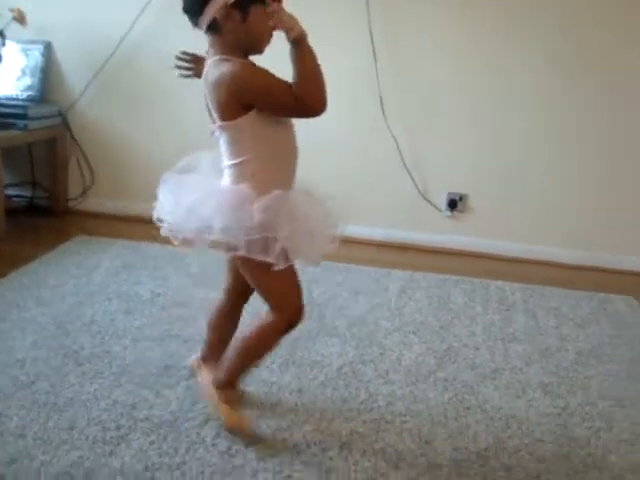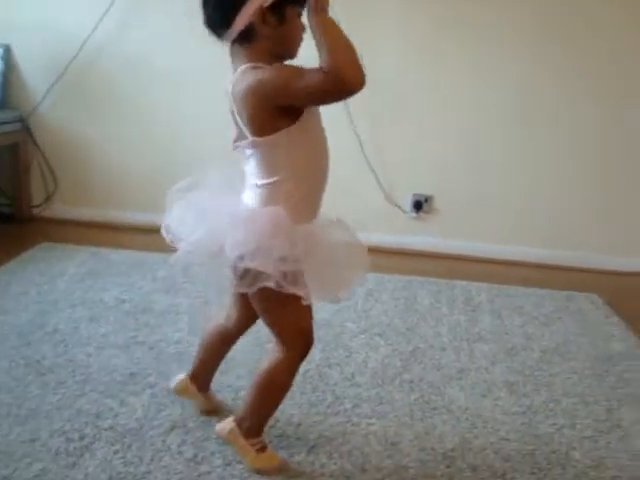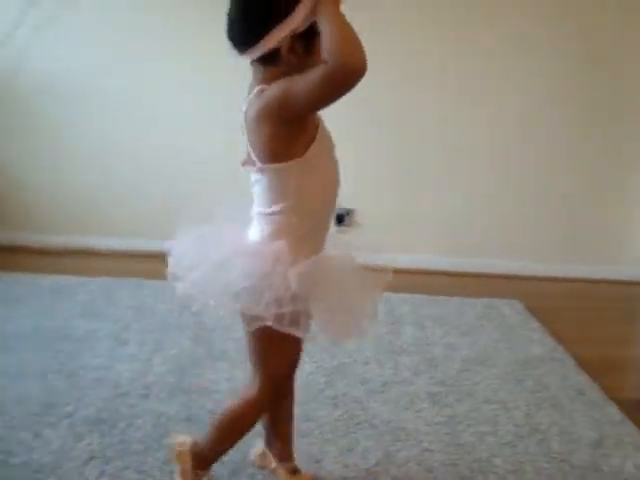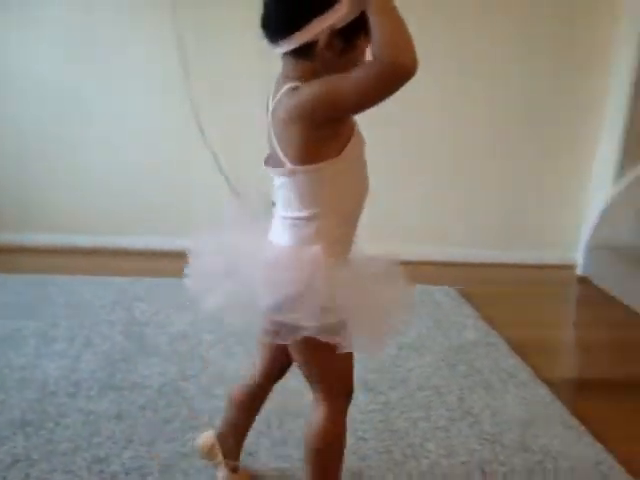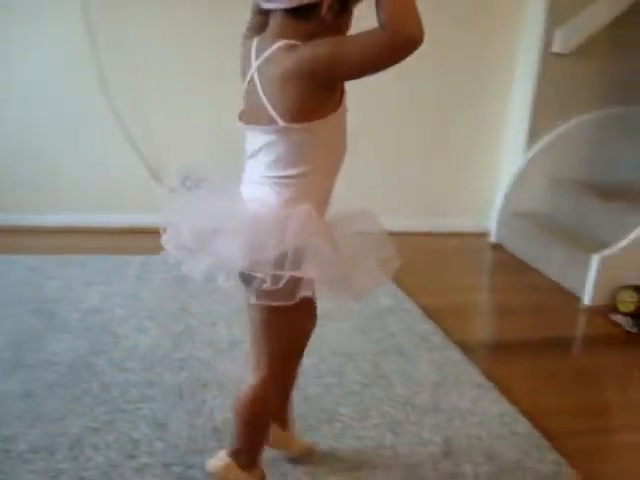
dt=0.4s
person 1, frame 1
left shoulder: (226, 68)
right shoulder: (235, 75)
right elbow: (311, 103)
right wrist: (298, 38)
left hip: (256, 207)
right hip: (248, 212)
left knee: (236, 294)
right knee: (287, 311)
left ankle: (211, 365)
right ankle: (221, 380)
person 1, frame 2
left shoulder: (249, 76)
right shoulder: (266, 81)
right elbow: (348, 79)
left hip: (265, 230)
right hip: (271, 237)
left knee: (241, 318)
right knee: (296, 344)
left ankle: (197, 383)
right ankle: (245, 430)
person 1, frame 3
left shoulder: (272, 93)
right shoulder: (280, 102)
right elbow: (350, 66)
left hip: (285, 263)
right hip: (275, 271)
left knee: (281, 373)
right knee: (270, 385)
person 1, frame 4
left shoulder: (291, 88)
right shoulder: (313, 103)
right elbow: (399, 64)
left hip: (292, 269)
right hip: (306, 279)
left knee: (268, 371)
right knee: (334, 395)
person 1, frame 5
left shoulder: (257, 45)
right shoulder: (309, 64)
left hip: (263, 220)
right hip: (283, 234)
left knee: (287, 339)
right knee: (272, 362)
left ankle: (277, 424)
